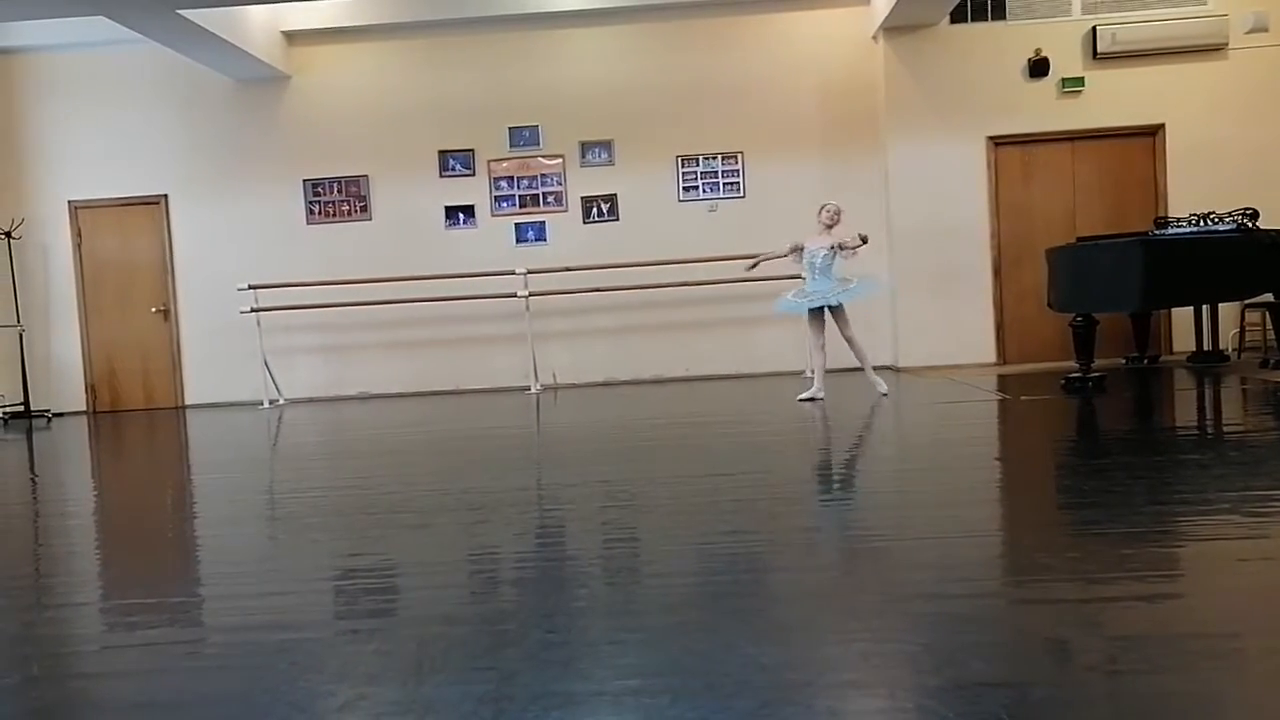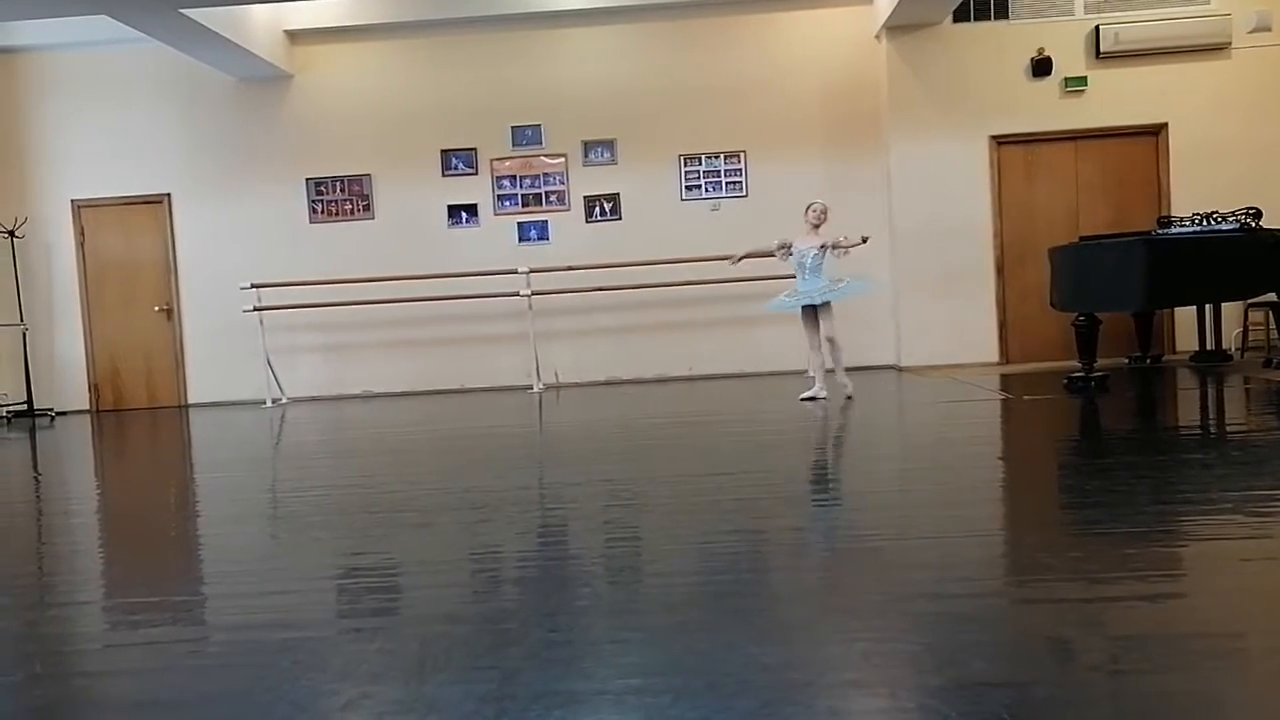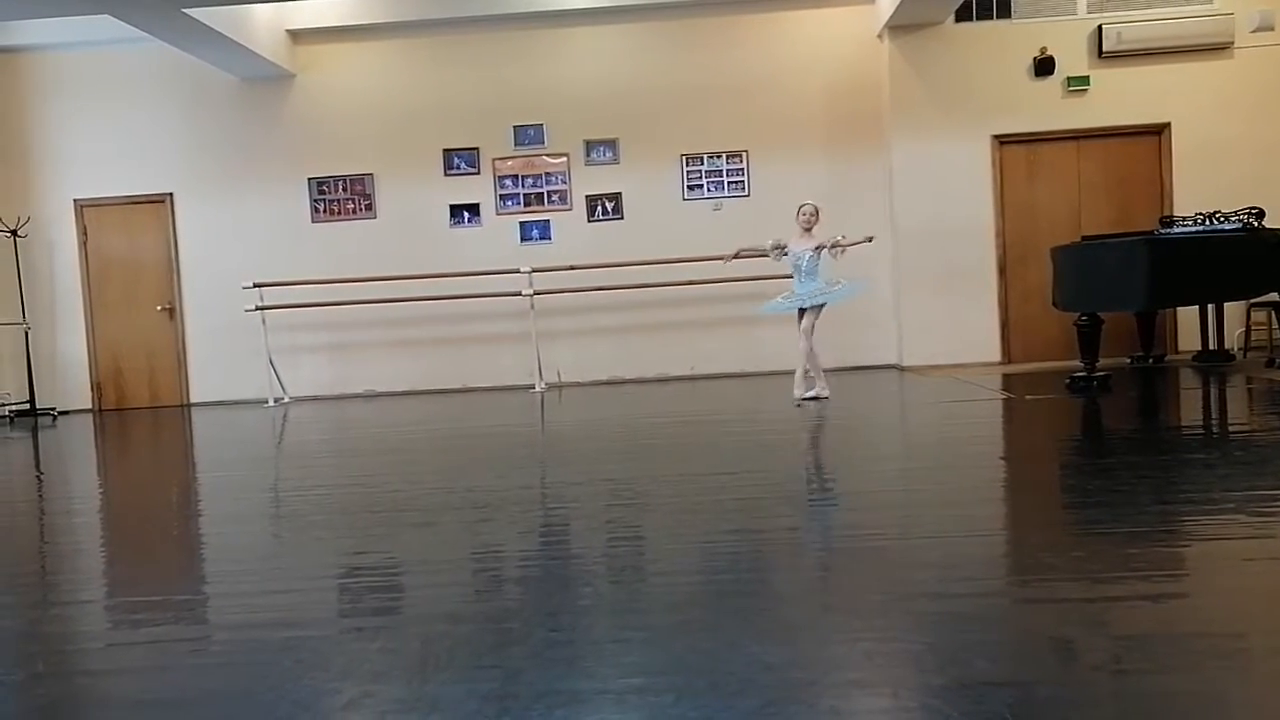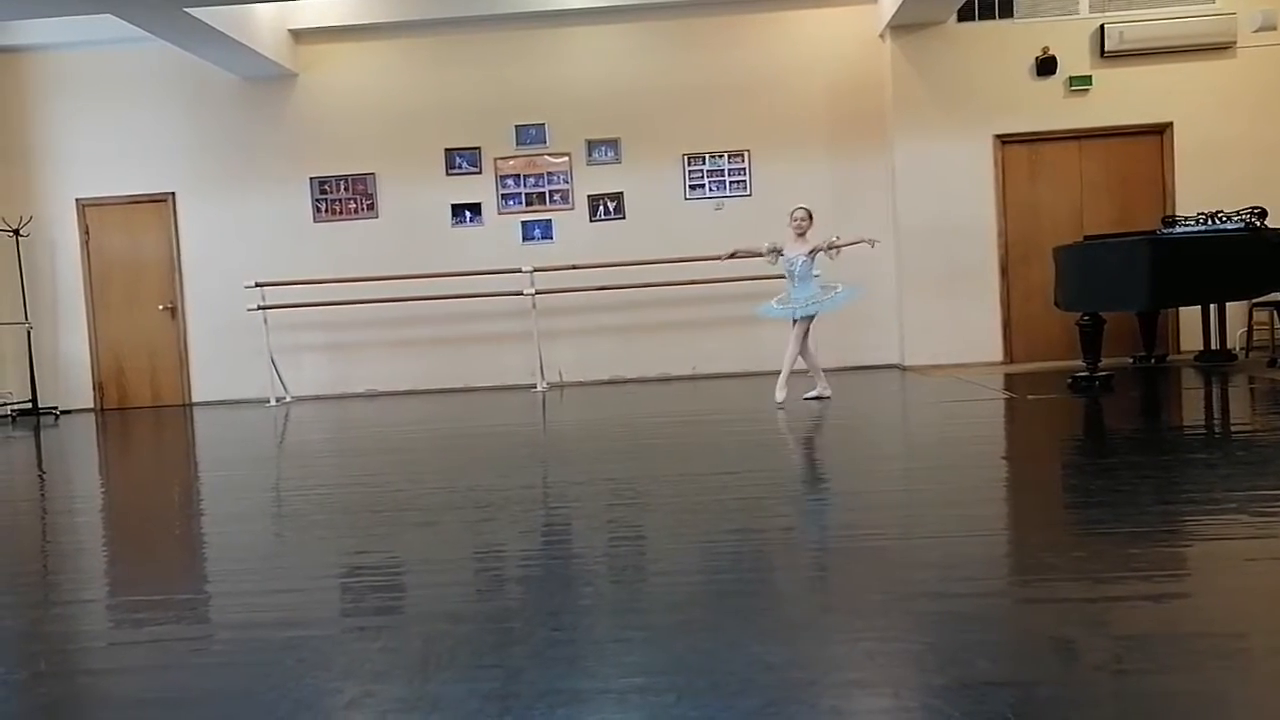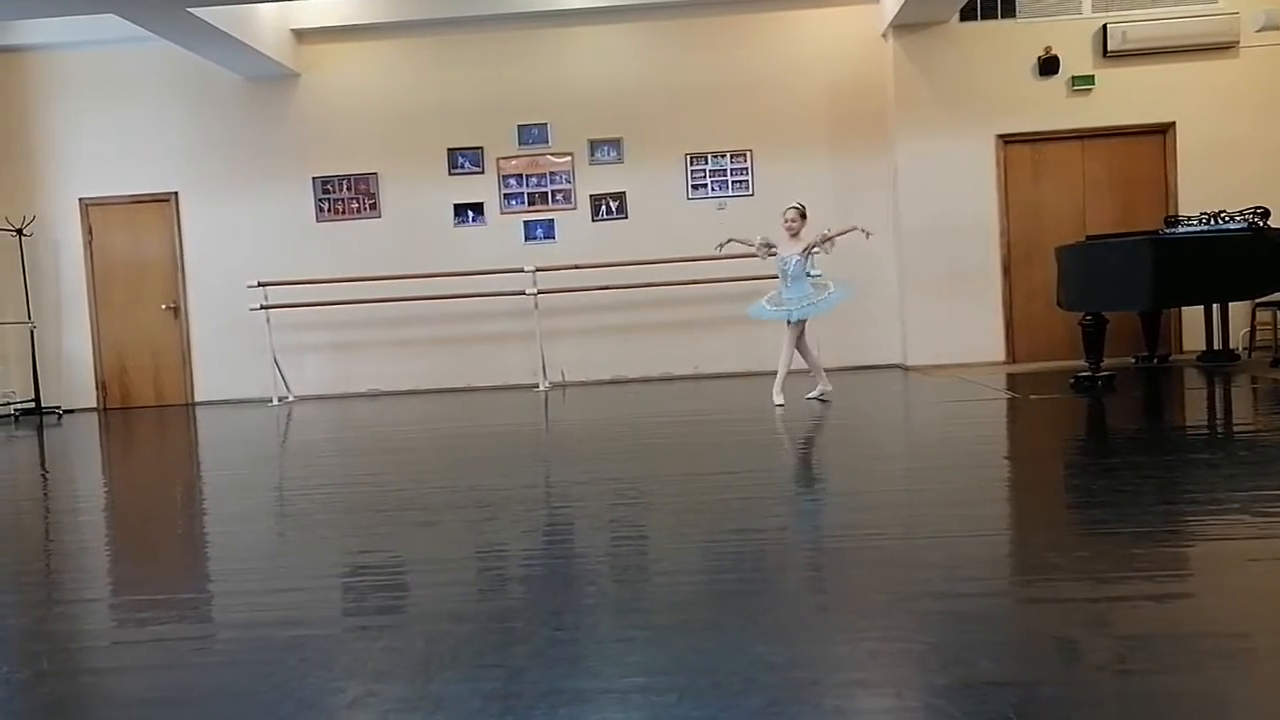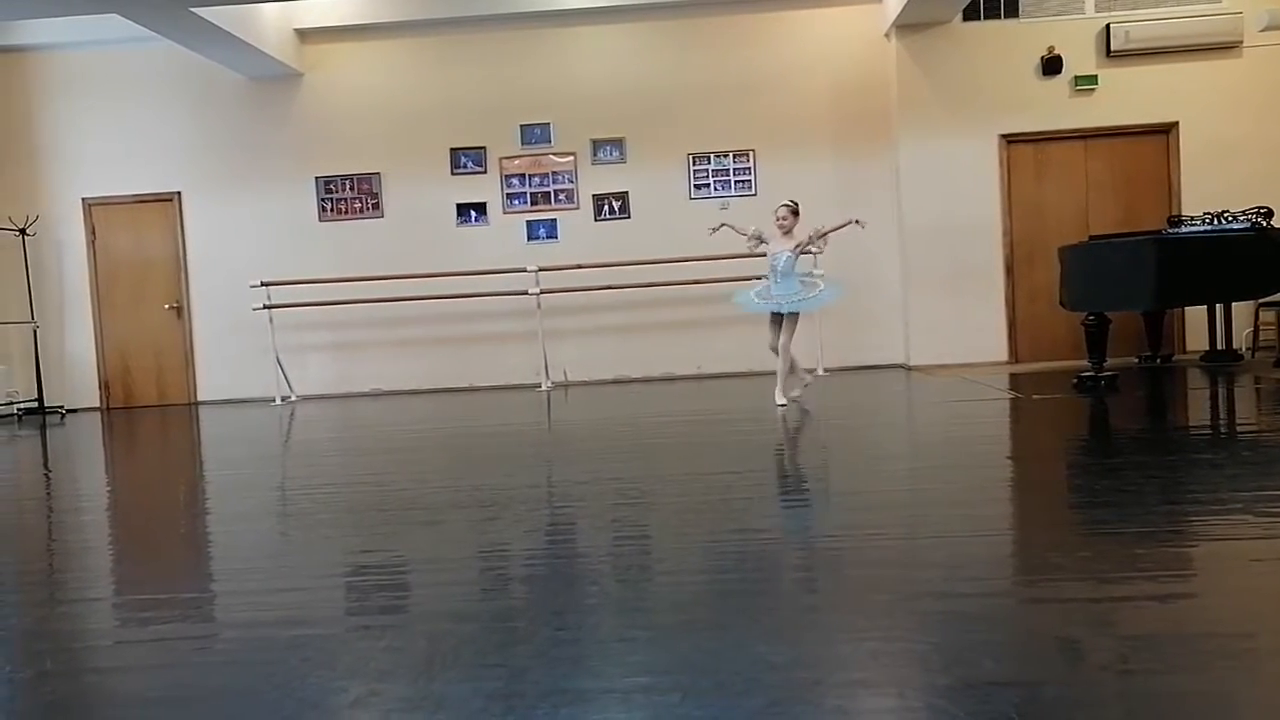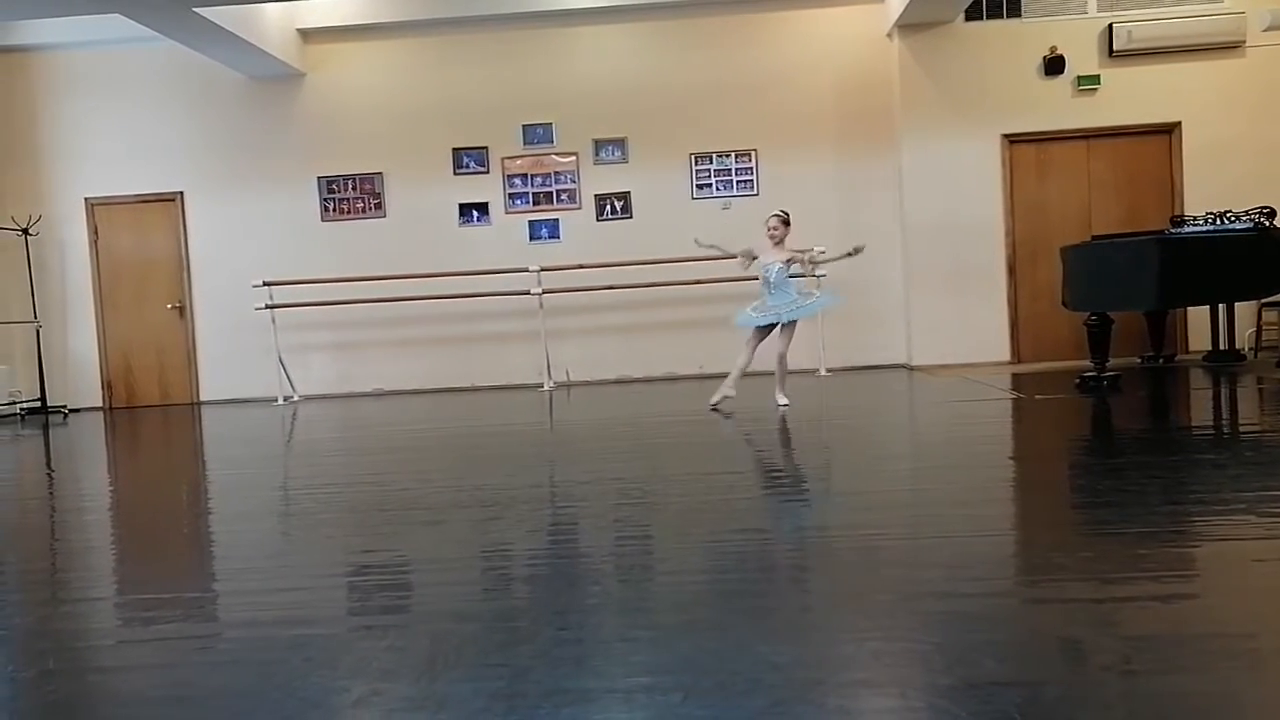
dt=0.2s
person 1, frame 1
left shoulder: (834, 241)
right shoulder: (808, 243)
left elbow: (849, 246)
right elbow: (786, 252)
left wrist: (862, 242)
right wrist: (760, 259)
left hip: (831, 291)
right hip: (811, 294)
left knee: (848, 335)
right knee: (817, 342)
left ankle: (872, 376)
right ankle: (818, 387)
person 1, frame 2
left shoulder: (823, 241)
right shoulder: (795, 242)
left elbow: (843, 244)
right elbow: (772, 250)
left wrist: (861, 241)
right wrist: (745, 254)
left hip: (821, 289)
right hip: (803, 293)
left knee: (828, 334)
right knee: (812, 341)
left ankle: (842, 377)
right ankle: (820, 386)
person 1, frame 3
left shoulder: (819, 243)
right shoulder: (789, 244)
left elbow: (842, 243)
right elbow: (765, 250)
left wrist: (864, 240)
right wrist: (739, 251)
left hip: (817, 292)
right hip: (800, 294)
left knee: (805, 329)
right knee: (805, 342)
left ankle: (800, 378)
right ankle: (821, 386)
person 1, frame 4
left shoulder: (812, 247)
right shoulder: (784, 247)
left elbow: (837, 244)
right elbow: (760, 251)
left wrist: (863, 239)
right wrist: (736, 251)
left hip: (811, 297)
right hip: (794, 299)
left knee: (796, 338)
right knee: (802, 344)
left ankle: (781, 384)
right ankle: (822, 386)
person 1, frame 5
left shoulder: (806, 245)
right shoulder: (779, 245)
left elbow: (829, 236)
right elbow: (754, 243)
left wrist: (857, 228)
right wrist: (730, 239)
left hip: (803, 298)
right hip: (786, 299)
left knee: (789, 342)
right knee: (799, 343)
left ankle: (778, 389)
right ankle: (824, 384)
person 1, frame 6
left shoulder: (798, 243)
right shoulder: (771, 241)
left elbow: (825, 232)
right elbow: (746, 233)
left wrist: (850, 222)
right wrist: (724, 225)
left hip: (793, 296)
right hip: (774, 297)
left knee: (783, 343)
right knee: (774, 343)
left ankle: (781, 391)
right ankle: (802, 376)
person 1, frame 7
left shoulder: (789, 255)
right shoulder: (762, 255)
left elbow: (818, 260)
right elbow: (734, 254)
left wrist: (847, 254)
right wrist: (710, 246)
left hip: (788, 306)
right hip: (769, 308)
left knee: (781, 351)
right knee: (750, 345)
left ankle: (780, 392)
right ankle: (728, 386)
